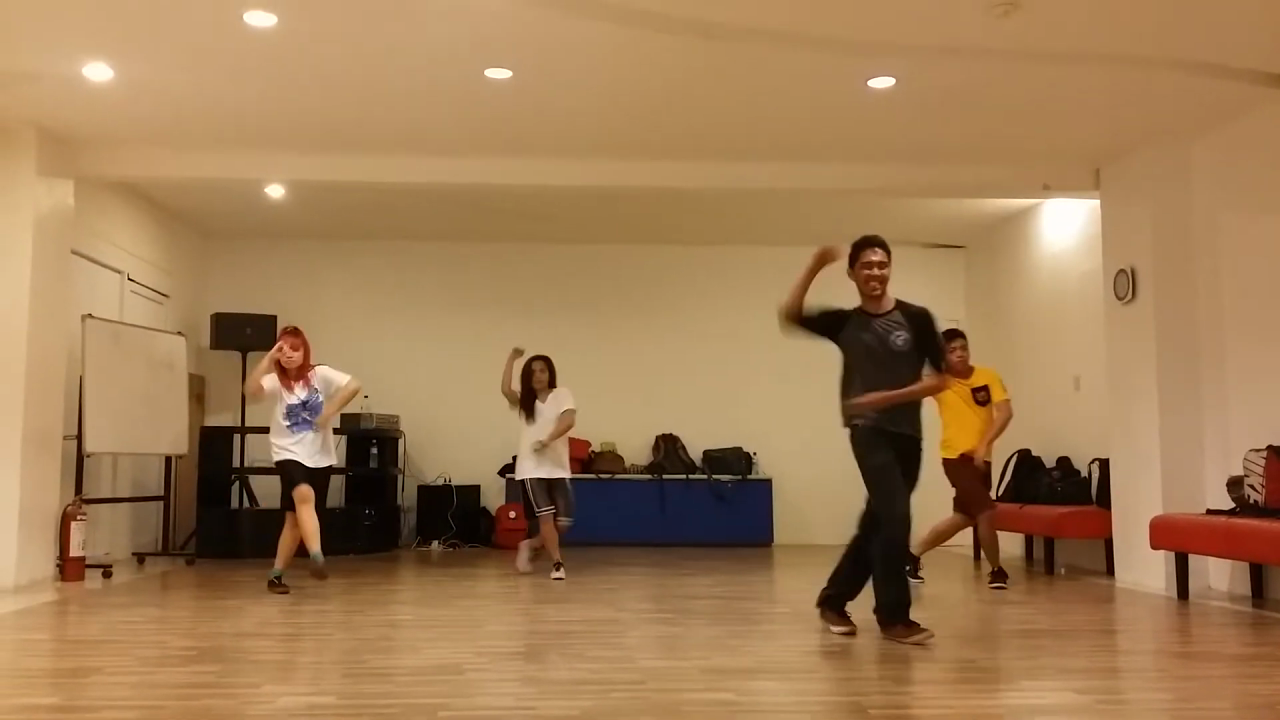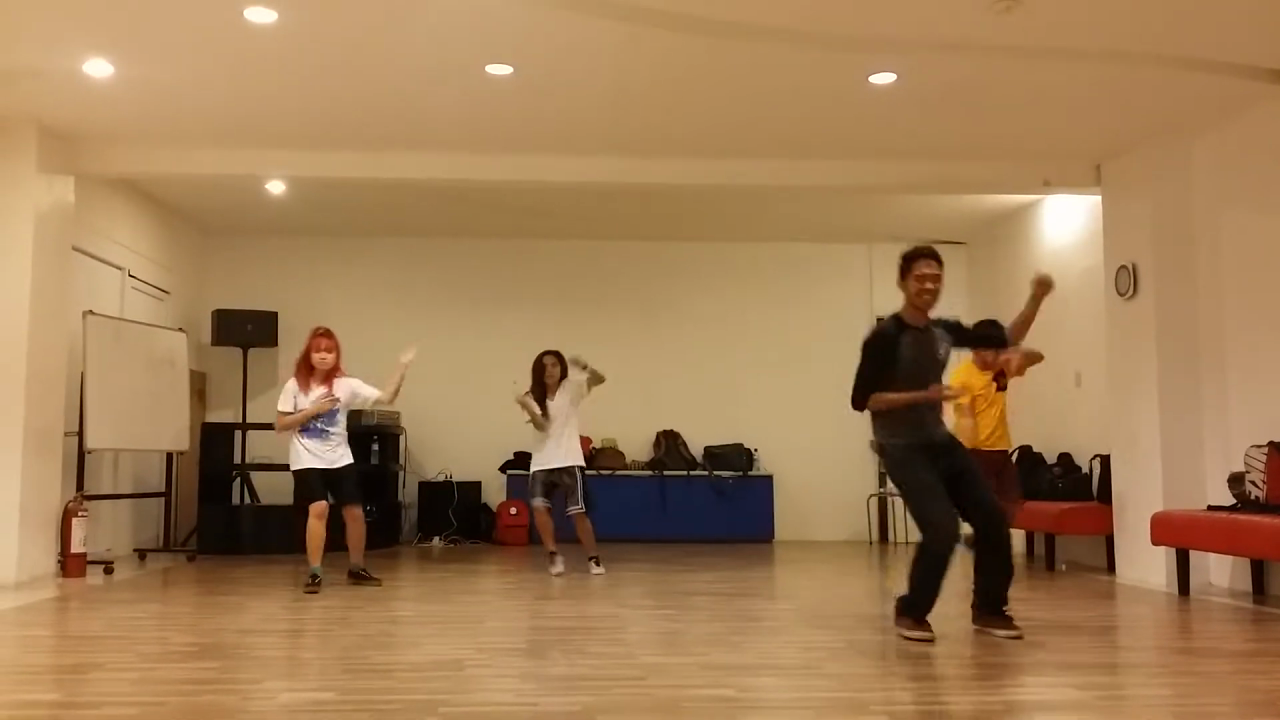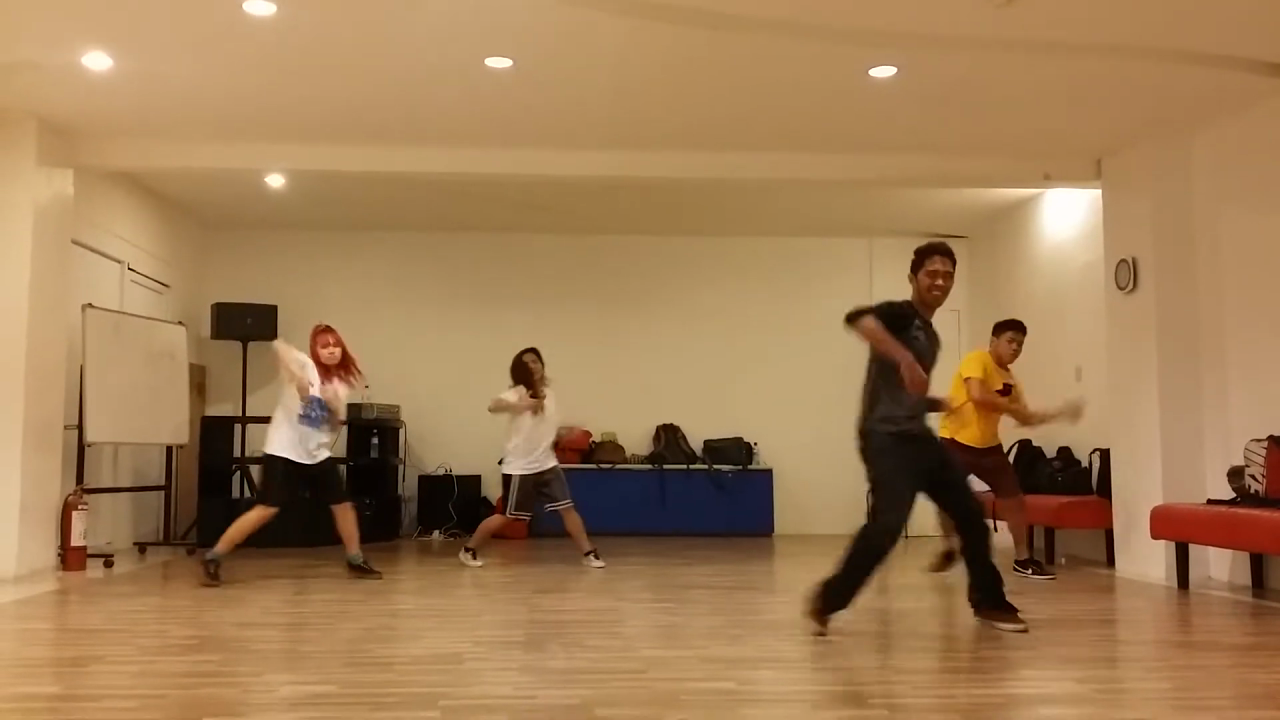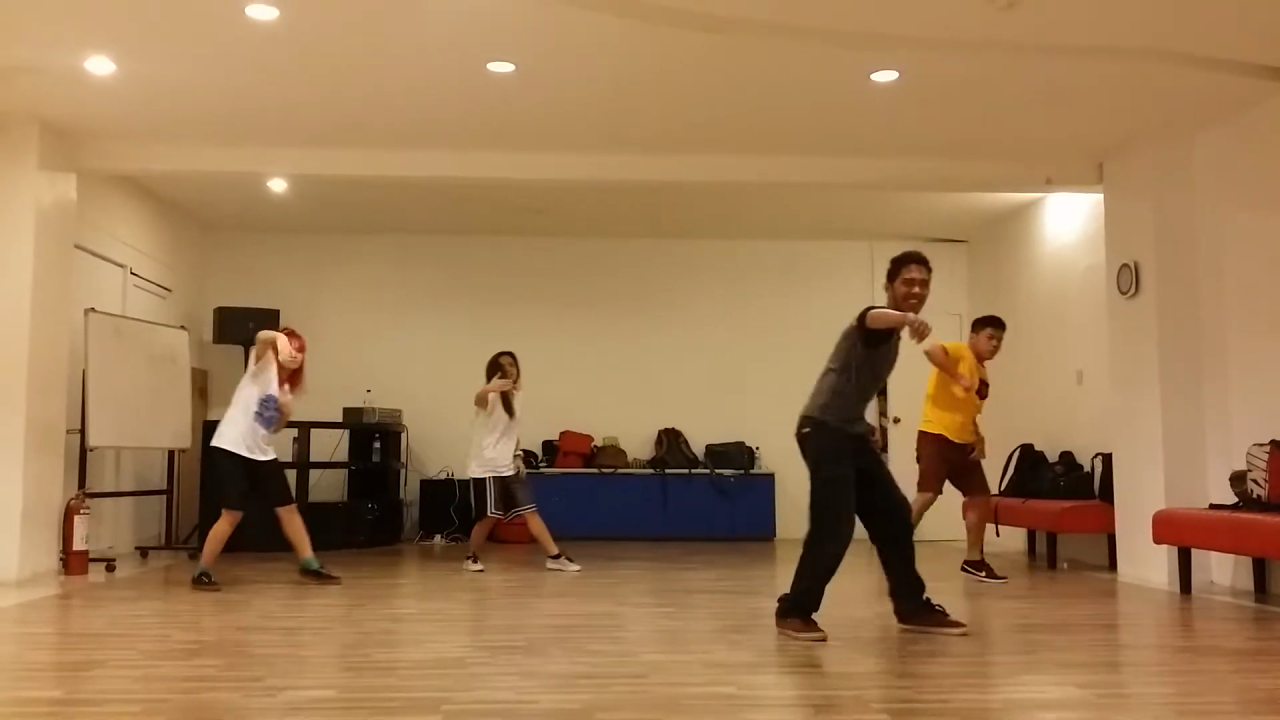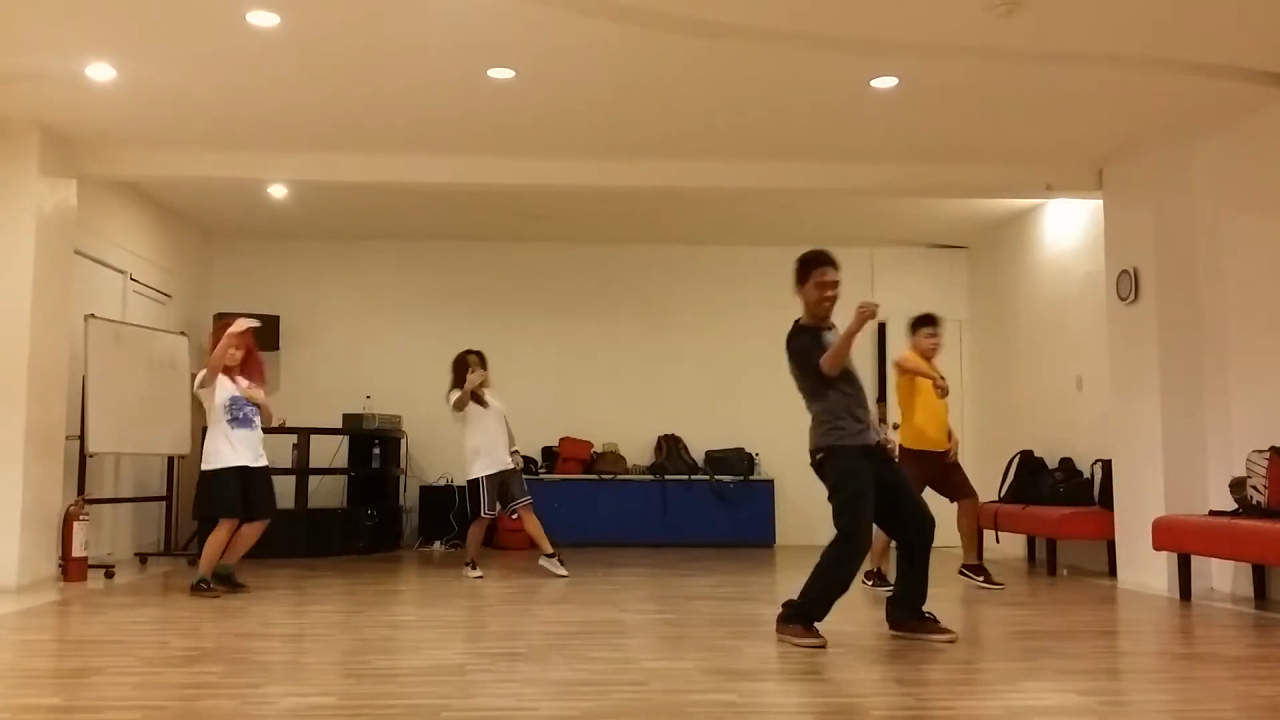
dt=0.3s
person 1, frame 1
left shoulder: (914, 318)
right shoulder: (841, 321)
left elbow: (938, 378)
right elbow: (790, 316)
left wrist: (889, 397)
right wrist: (816, 266)
left hip: (906, 435)
right hip: (868, 431)
left knee: (879, 524)
right knee: (891, 515)
left ankle: (834, 598)
right ankle: (894, 615)
person 1, frame 2
left shoulder: (945, 331)
right shoulder: (885, 336)
right elbow: (863, 401)
right wrist: (926, 395)
left hip: (938, 440)
right hip: (902, 447)
left knee: (992, 519)
right knee: (942, 528)
left ankle: (989, 609)
right ankle: (912, 612)
person 1, frame 3
left shoulder: (927, 327)
right shoulder: (903, 314)
right elbow: (857, 319)
left wrist: (938, 404)
right wrist: (903, 358)
left hip: (919, 436)
right hip: (885, 437)
left knee: (969, 513)
right knee: (887, 521)
left ankle: (988, 600)
right ankle: (829, 597)
person 1, frame 4
left shoulder: (891, 334)
right shoulder: (883, 322)
right elbow: (870, 317)
left wrist: (864, 426)
right wrist: (908, 319)
left hip: (850, 434)
right hip: (825, 430)
left knee: (895, 516)
right knee: (834, 528)
left ankle: (912, 606)
right ankle: (793, 611)
person 1, frame 5
left shoulder: (831, 331)
right shoulder: (800, 338)
right elbow: (829, 368)
right wrist: (855, 325)
left hip: (867, 446)
right hip: (838, 451)
left knee: (917, 522)
right knee: (855, 538)
left ankle: (905, 612)
right ankle: (796, 617)
person 2, frame 1
left shoulder: (320, 374)
right shoulder: (272, 382)
left elbow: (353, 386)
right elbow: (251, 392)
left wrist: (330, 412)
right wrist: (271, 362)
left hip: (320, 459)
right hip: (289, 456)
left knee: (295, 518)
right knee: (303, 495)
left ankle: (276, 575)
right ankle: (317, 558)
person 2, frame 2
left shoulder: (346, 385)
right shoulder: (295, 385)
left elbow: (386, 399)
right elbow: (281, 424)
left wrist: (401, 371)
right wrist: (312, 409)
left hip: (339, 459)
right hip: (307, 461)
left knee: (355, 512)
right knee: (319, 509)
left ankle: (357, 569)
right ankle: (314, 574)
person 2, frame 3
left shoulder: (340, 386)
right shoulder: (304, 366)
right elbow: (279, 346)
left wrist: (335, 408)
right wrist: (297, 375)
left hip: (317, 455)
right hip: (282, 452)
left knee: (343, 506)
right knee: (266, 510)
left ankle: (356, 561)
right ankle: (212, 558)
person 2, frame 4
left shoulder: (287, 387)
right shoulder: (263, 364)
right elbow: (261, 337)
left wrist: (285, 412)
right wrist: (279, 338)
left hip: (262, 454)
right hip: (231, 449)
left knee: (288, 509)
right knee: (232, 514)
left ankle: (310, 566)
right ankle: (201, 572)
person 2, frame 5
left shoulder: (254, 379)
right shoulder: (207, 378)
left elbow: (267, 419)
right elbow: (210, 374)
left wrist: (261, 401)
right wrist: (229, 333)
left hip: (254, 460)
right hip: (222, 461)
left knee: (259, 519)
right knee: (228, 522)
left ankle: (223, 569)
right ankle: (201, 580)
person 3, frame 1
left shoulder: (988, 377)
left elbow: (1006, 412)
left wrist: (986, 443)
left hip: (981, 459)
right hip: (957, 458)
left knee: (964, 516)
right knee: (985, 513)
left ankle: (913, 555)
right ankle: (996, 569)
person 3, frame 2
left shoulder: (1004, 368)
right shoulder: (962, 375)
left elbow: (1037, 357)
right elbow: (965, 417)
left hip: (1000, 449)
right hip: (974, 451)
left knee: (1012, 505)
person 3, frame 3
left shoulder: (1009, 380)
right shoulder: (975, 360)
left elbow: (1025, 419)
right elbow: (976, 395)
left wrist: (1059, 413)
right wrist: (1012, 406)
left hip: (988, 447)
right hip: (956, 443)
left knee: (1013, 500)
left ankle: (1023, 559)
right ankle: (949, 549)
person 3, frame 4
left shoulder: (982, 373)
right shoulder: (958, 352)
right elbow: (931, 350)
left wrist: (979, 438)
right wrist: (957, 378)
left hip: (963, 443)
right hip: (935, 437)
left knee: (980, 499)
right knee: (926, 497)
left ankle: (974, 560)
person 3, frame 5
left shoulder: (932, 369)
right shoulder: (909, 364)
right elbow: (902, 362)
left wrist: (952, 436)
right wrist: (935, 376)
left hip: (941, 451)
right hip: (914, 452)
left knee: (969, 501)
left ankle: (973, 566)
right ankle: (873, 572)
person 4, frame 1
left shoulder: (560, 395)
right shoulder: (524, 399)
left elbow: (569, 422)
right elbow: (506, 390)
left wrist: (545, 441)
right wrist: (512, 358)
left hip: (558, 468)
right hip: (531, 469)
left knee: (562, 521)
right knee: (545, 516)
left ankle: (529, 545)
right ankle: (557, 563)
person 4, frame 2
left shoulder: (572, 386)
right shoulder: (533, 397)
left elbow: (599, 379)
right elbow: (541, 426)
left wrist: (585, 368)
right wrist: (525, 406)
left hip: (570, 460)
right hip: (543, 462)
left knee: (578, 513)
right knee: (539, 507)
left ankle: (594, 558)
right ankle: (553, 553)
person 4, frame 3
left shoulder: (548, 393)
right shoulder: (517, 393)
right elbow: (493, 407)
right wrist: (521, 405)
left hip: (546, 463)
right hip: (520, 465)
left knee: (566, 508)
right knee: (507, 515)
left ankle: (588, 553)
right ankle: (469, 549)
person 4, frame 4
left shoulder: (514, 397)
right shoulder: (491, 396)
right elbow: (478, 400)
left wrist: (517, 455)
right wrist: (489, 388)
left hip: (510, 468)
right hip: (487, 467)
left knee: (530, 511)
right knee: (489, 517)
left ankle: (555, 556)
right ankle: (471, 557)
person 4, frame 5
left shoulder: (491, 393)
right shoulder: (459, 396)
right elbow: (459, 404)
left wrist: (514, 450)
right wrist: (468, 387)
left hip: (506, 463)
right hip: (482, 466)
left knee: (526, 508)
right knee: (483, 516)
left ankle: (549, 555)
right ankle: (470, 563)
